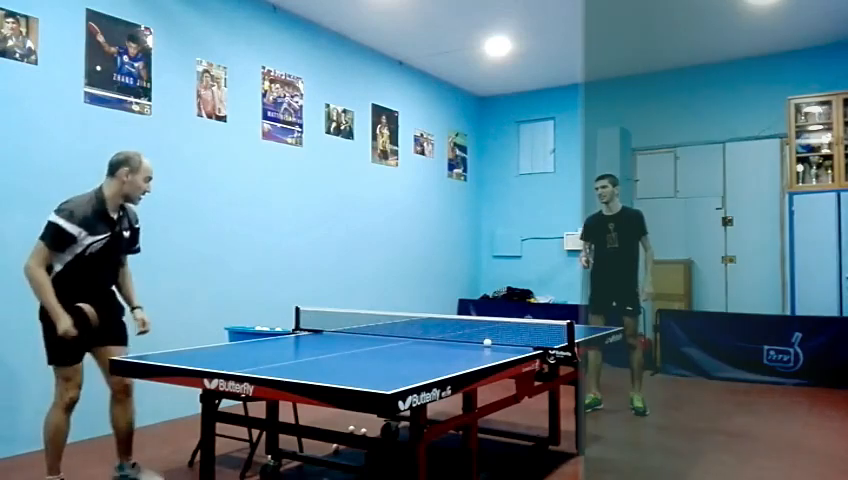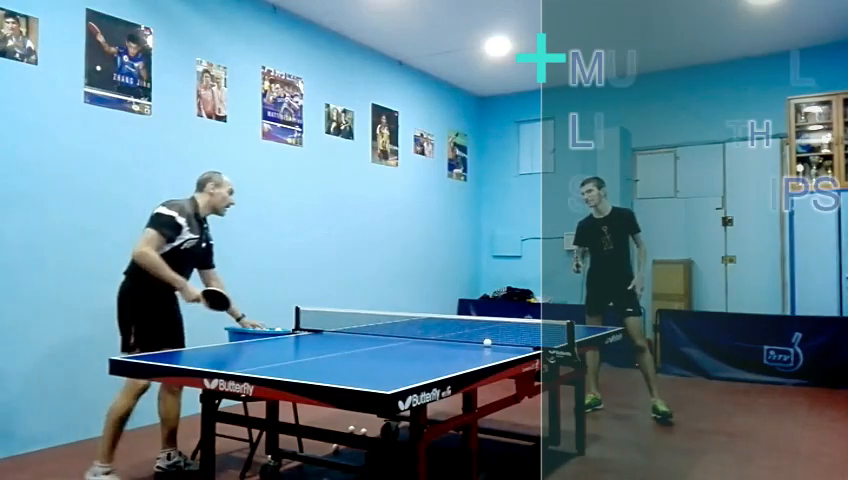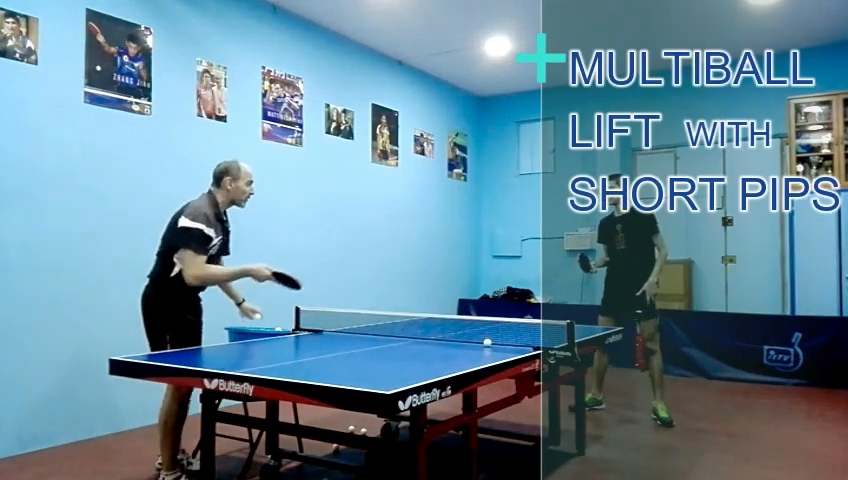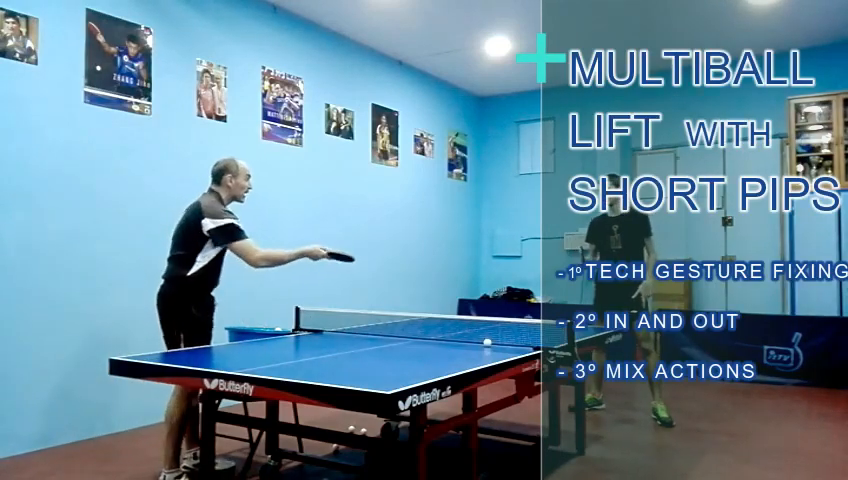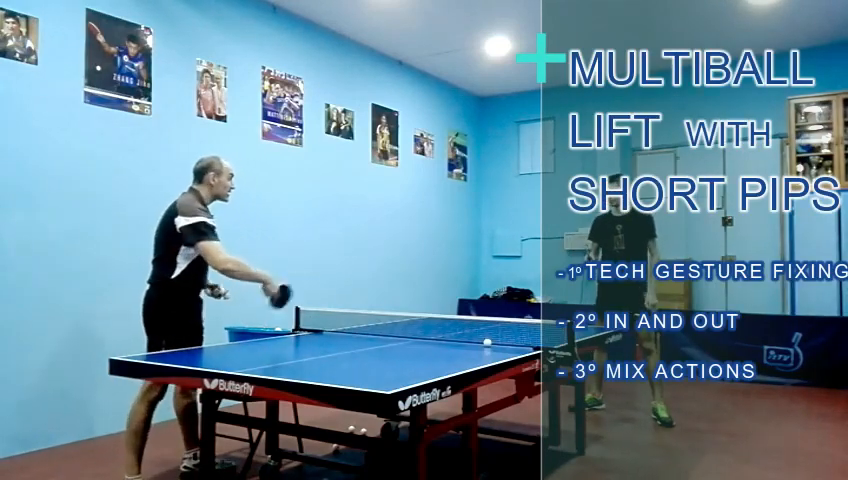
dt=0.7s
person 1, frame 1
left shoulder: (129, 219)
right shoulder: (74, 213)
right elbow: (34, 266)
left wrist: (135, 307)
right wrist: (58, 315)
left hip: (104, 306)
right hip: (67, 309)
left knee: (122, 386)
right knee: (68, 396)
person 1, frame 2
left shoulder: (202, 233)
right shoulder: (174, 212)
left elbow: (212, 283)
right elbow: (141, 252)
left wrist: (240, 317)
right wrist: (183, 285)
left hip: (165, 304)
right hip: (139, 301)
right knee: (138, 383)
left ankle: (168, 454)
person 1, frame 3
left shoulder: (220, 219)
right shoulder: (198, 215)
right elbow: (194, 274)
left wrist: (239, 301)
right wrist: (248, 271)
left hip: (186, 304)
right hip: (165, 304)
left knee: (185, 381)
right knee: (179, 385)
person 1, frame 4
left shoulder: (208, 208)
right shoulder: (215, 212)
right elbow: (258, 258)
right wrist: (305, 252)
left hip: (192, 302)
right hip: (181, 303)
right knee: (186, 384)
person 1, frame 5
left shoulder: (193, 209)
right shoulder: (190, 210)
right elbow: (222, 262)
left wrist: (206, 285)
right wrist: (264, 278)
left hip: (184, 305)
right hip: (168, 307)
right knee: (155, 387)
person 2, frame 1
left shoulder: (634, 216)
right shoulder: (592, 221)
left elbow: (648, 250)
right elbow: (586, 250)
left wrist: (648, 281)
right wrist: (584, 258)
left hip: (628, 286)
right hip: (600, 286)
left knee: (632, 340)
left ankle: (636, 395)
right ankle: (593, 394)
person 2, frame 2
left shoulder: (625, 215)
right shoulder: (584, 225)
left elbow: (641, 247)
right elbow: (580, 255)
left wrist: (640, 276)
right wrist: (577, 263)
left hip: (624, 286)
right hip: (596, 288)
left knee: (640, 343)
left ankle: (656, 400)
right ankle: (593, 395)
person 2, frame 3
left shoulder: (644, 216)
right shoulder: (605, 223)
left elbow: (662, 250)
left wrist: (652, 279)
right wrist: (594, 265)
left hip: (640, 289)
right hip: (613, 290)
left knee: (651, 345)
left ankle: (658, 404)
right ankle: (595, 395)
person 2, frame 4
left shoulder: (639, 218)
right shoulder: (597, 223)
left elbow: (651, 253)
left wrist: (647, 281)
right wrist: (587, 262)
left hip: (633, 290)
right hip: (605, 291)
left knee: (647, 345)
right knee: (599, 343)
left ankle: (657, 404)
right ankle: (595, 396)
person 2, frame 5
left shoulder: (643, 219)
right shoulder: (600, 222)
left elbow: (654, 255)
right elbow: (594, 253)
left wrist: (651, 289)
right wrist: (592, 260)
left hip: (636, 291)
right hip: (608, 291)
left knee: (649, 345)
right knee: (600, 342)
left ankle: (658, 404)
right ankle: (595, 395)
